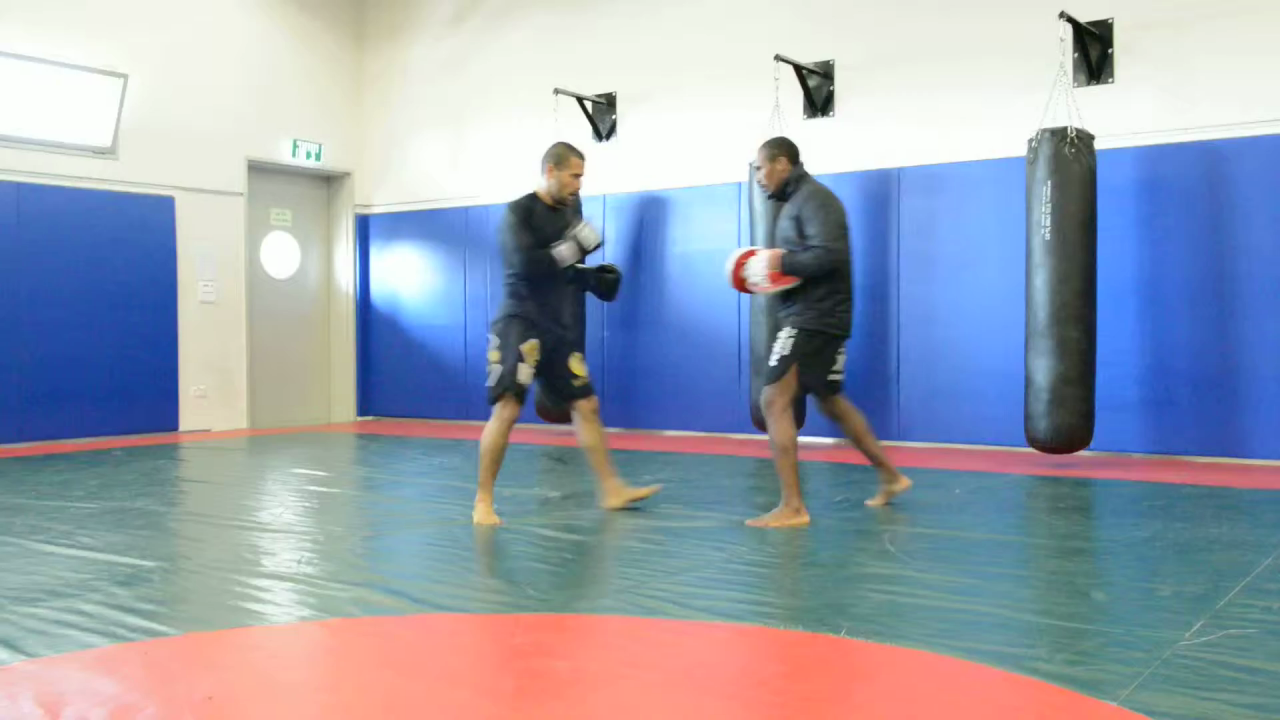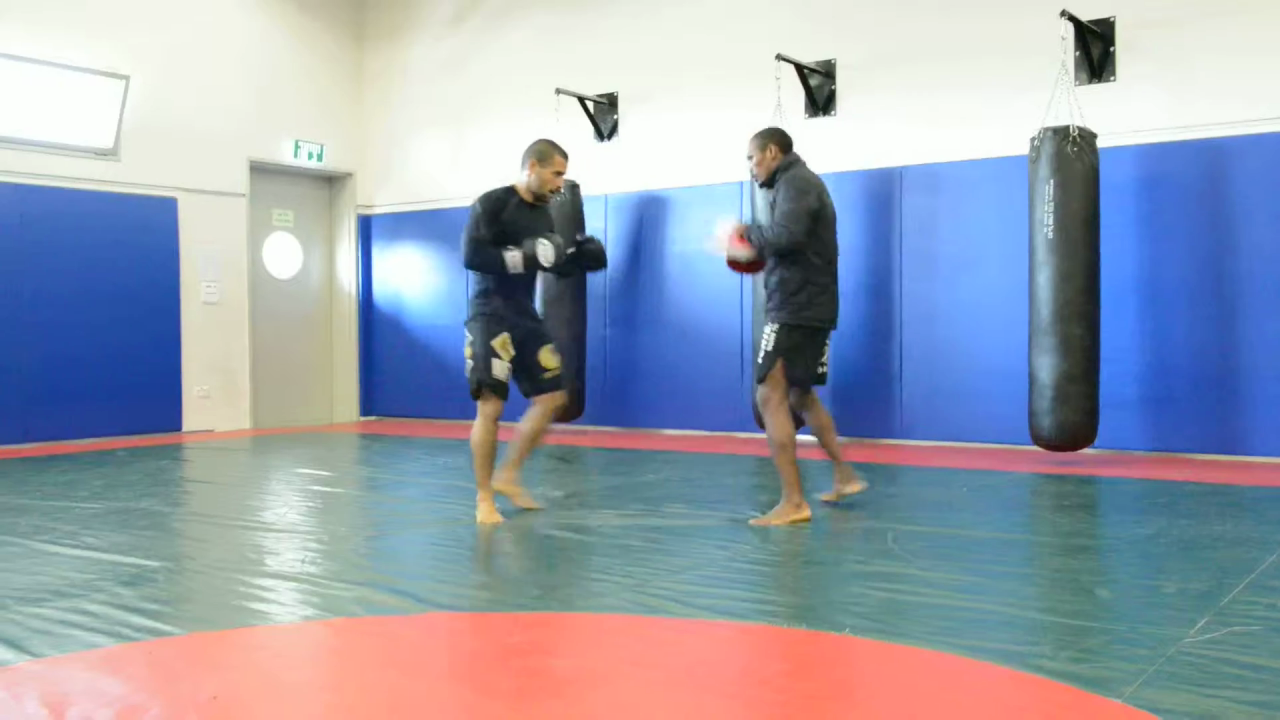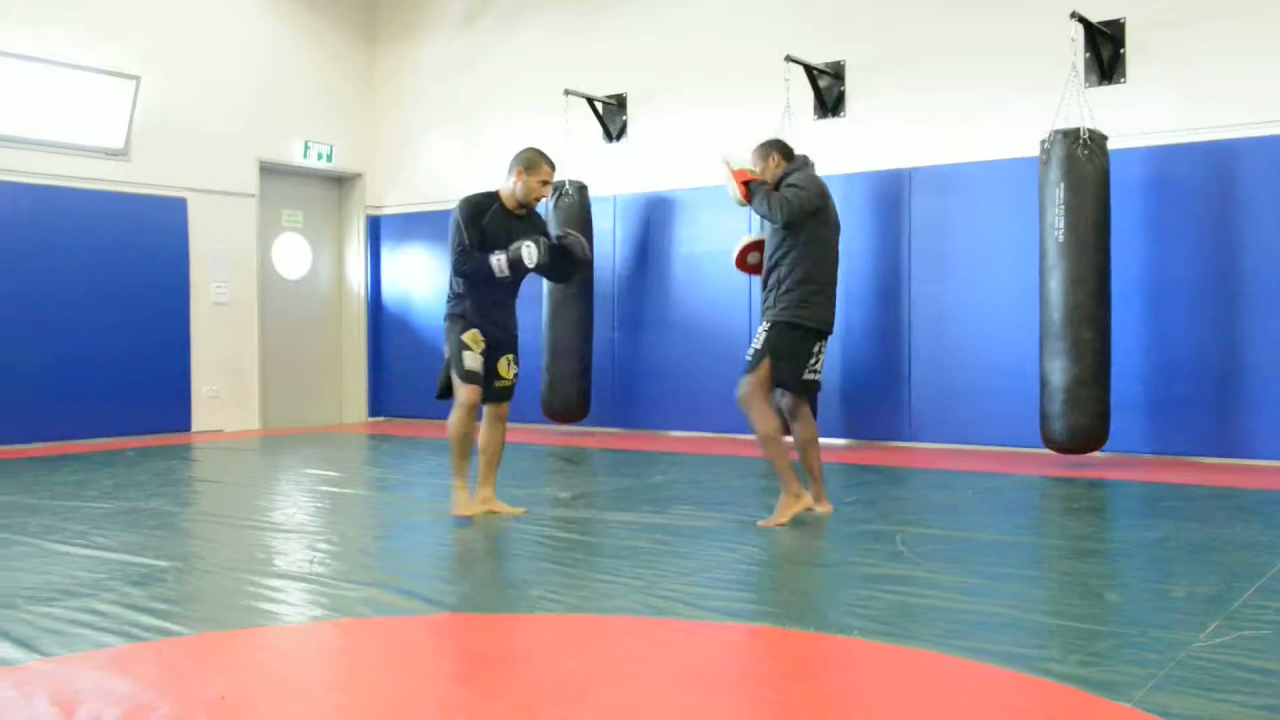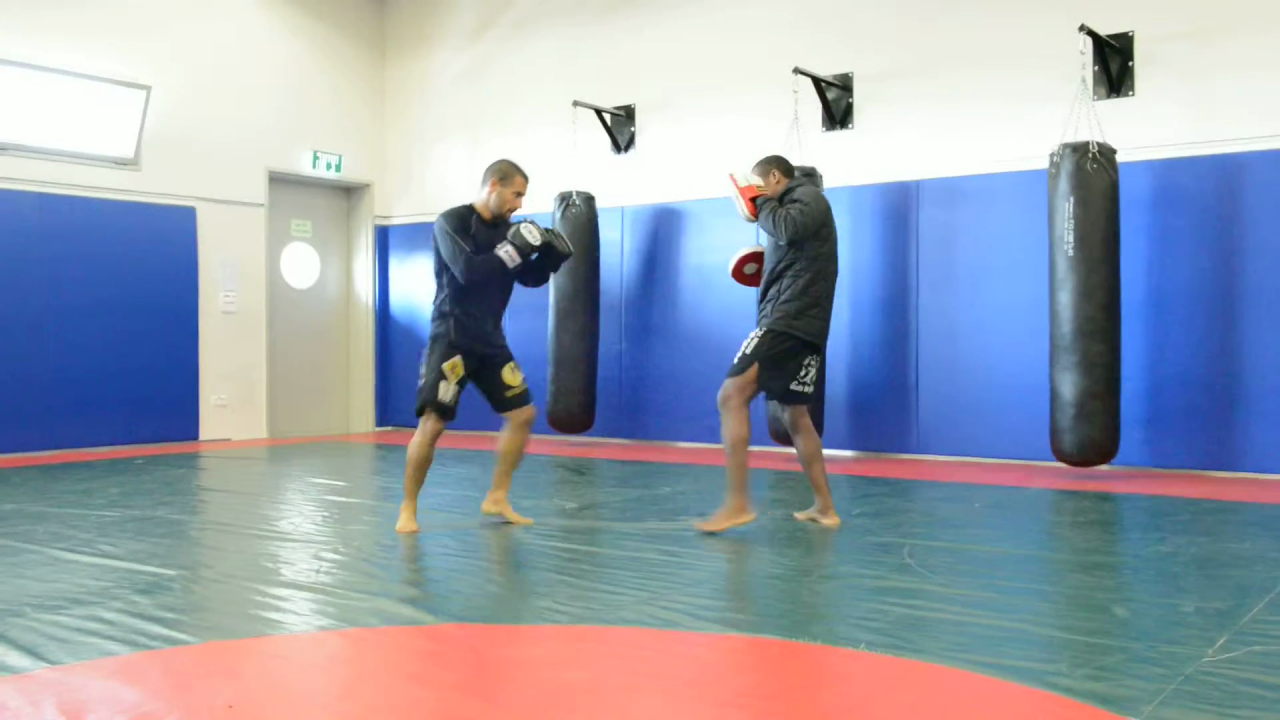
dt=0.2s
person 1, frame 1
left shoulder: (814, 198)
right shoulder: (796, 200)
left elbow: (829, 257)
left wrist: (783, 261)
right wrist: (776, 265)
left hip: (813, 318)
right hip: (811, 316)
left knee: (774, 400)
right knee: (830, 401)
left ankle: (793, 506)
right ankle: (890, 476)
person 1, frame 2
left shoulder: (797, 184)
right shoulder: (800, 183)
left elbow: (789, 239)
left wrist: (748, 235)
right wrist: (759, 248)
left hip: (795, 310)
right hip: (813, 308)
left knee: (770, 397)
right knee: (802, 396)
left ankle: (793, 502)
right ankle: (844, 475)
person 1, frame 3
left shoulder: (803, 181)
right shoulder: (801, 188)
left elbow: (782, 212)
left wrist: (753, 188)
right wrist: (768, 259)
left hip: (794, 311)
right hip: (810, 312)
left knee: (751, 393)
right knee: (795, 403)
left ankle: (792, 490)
right ankle: (817, 494)
person 1, frame 4
left shoulder: (809, 195)
right shoulder: (801, 204)
left elbow: (789, 230)
left wrist: (760, 205)
right wrist: (768, 271)
left hip: (789, 322)
right hip: (803, 325)
left knee: (732, 397)
right knee: (796, 415)
left ankle: (737, 503)
right ankle: (825, 506)
person 2, frame 1
left shoulder: (568, 211)
right shoulder: (520, 212)
right elbow: (524, 265)
right wrist: (573, 247)
left hip: (555, 326)
right hip: (521, 324)
left knee: (587, 406)
right knee: (507, 410)
left ankle: (612, 490)
right ankle: (483, 501)
person 2, frame 2
left shoulder: (543, 211)
right shoulder: (492, 203)
left elbow: (556, 264)
right elbow: (472, 256)
left wrist: (583, 254)
right wrist: (525, 257)
left hip: (526, 319)
right hip: (492, 318)
left knee: (552, 398)
right knee: (491, 409)
left ankle: (508, 477)
right ankle: (484, 498)
person 2, frame 3
left shoulder: (533, 222)
right shoulder: (472, 209)
left elbow: (555, 273)
right elbow: (460, 266)
left wrist: (572, 255)
right wrist: (510, 260)
left hip: (504, 324)
right hip: (467, 318)
left knee: (497, 410)
right knee: (468, 397)
left ankle: (486, 493)
right ankle: (460, 484)
person 2, frame 4
left shoulder: (505, 228)
right shoulder: (452, 221)
left elbow: (531, 278)
right elbow: (468, 271)
left wrist: (551, 255)
right wrist: (514, 248)
left hip: (491, 340)
right hip: (451, 339)
left knee: (523, 415)
right knee: (432, 426)
left ankle: (497, 498)
right ankle: (408, 509)
